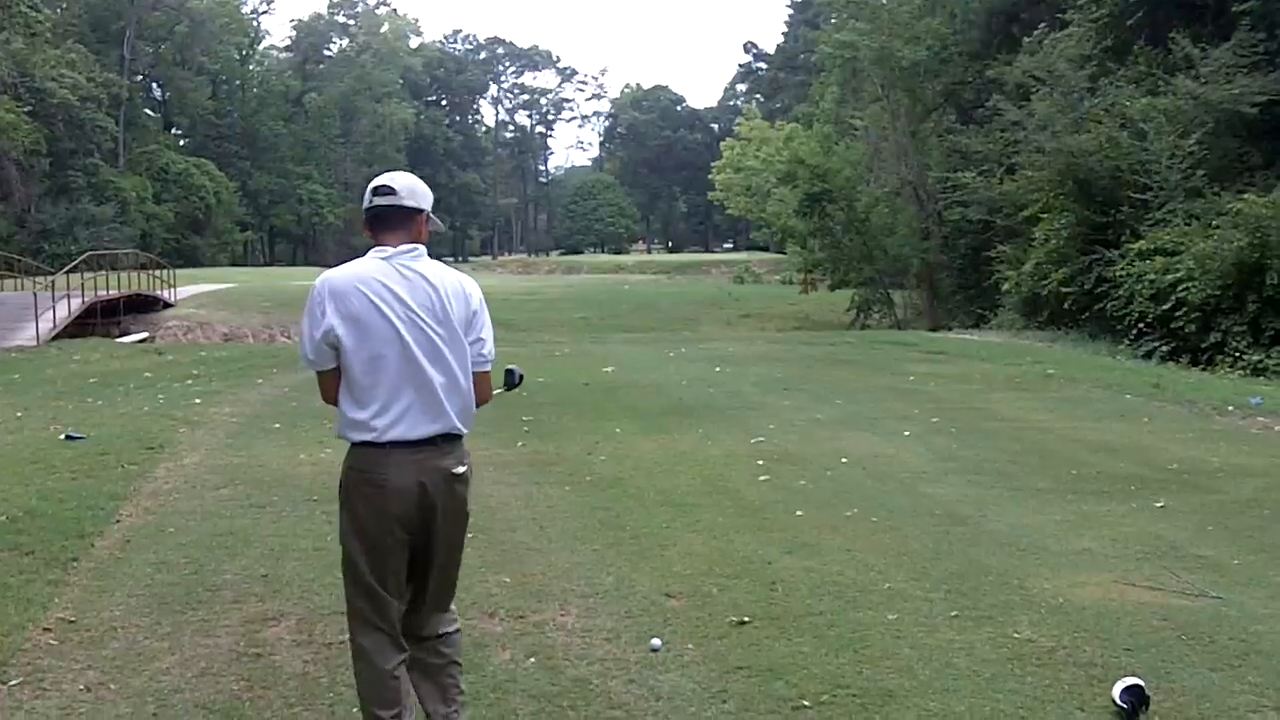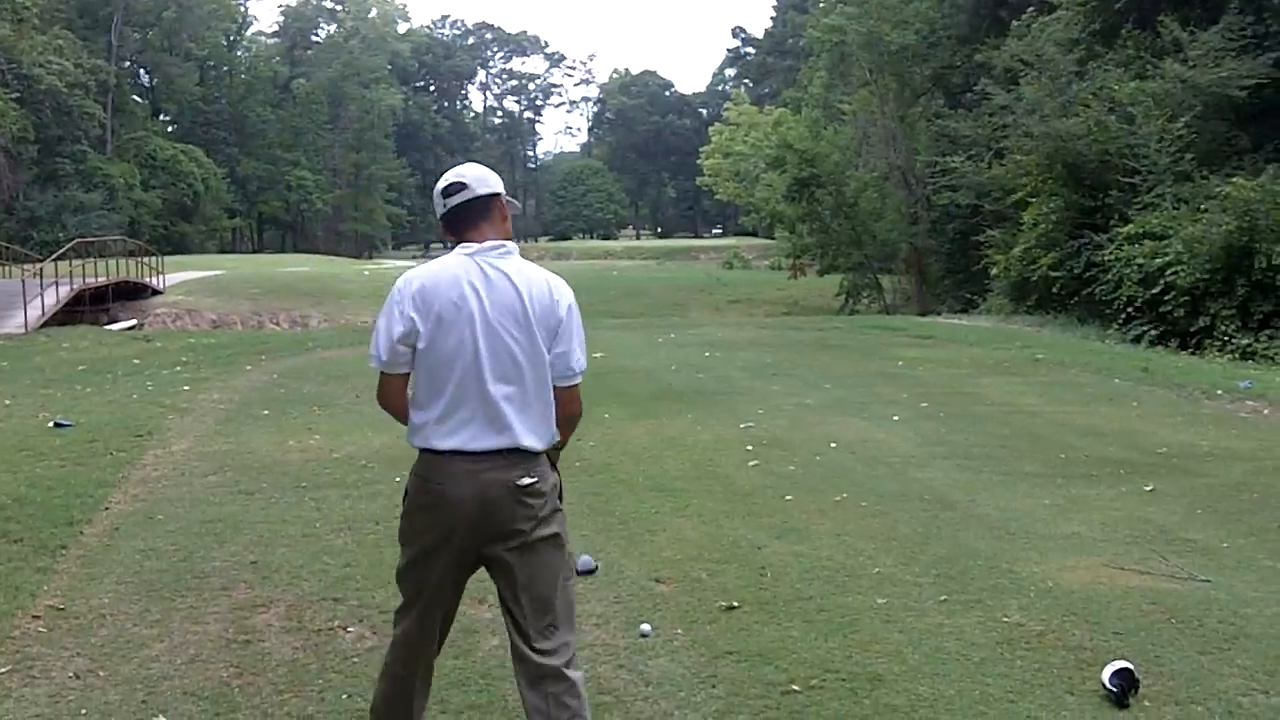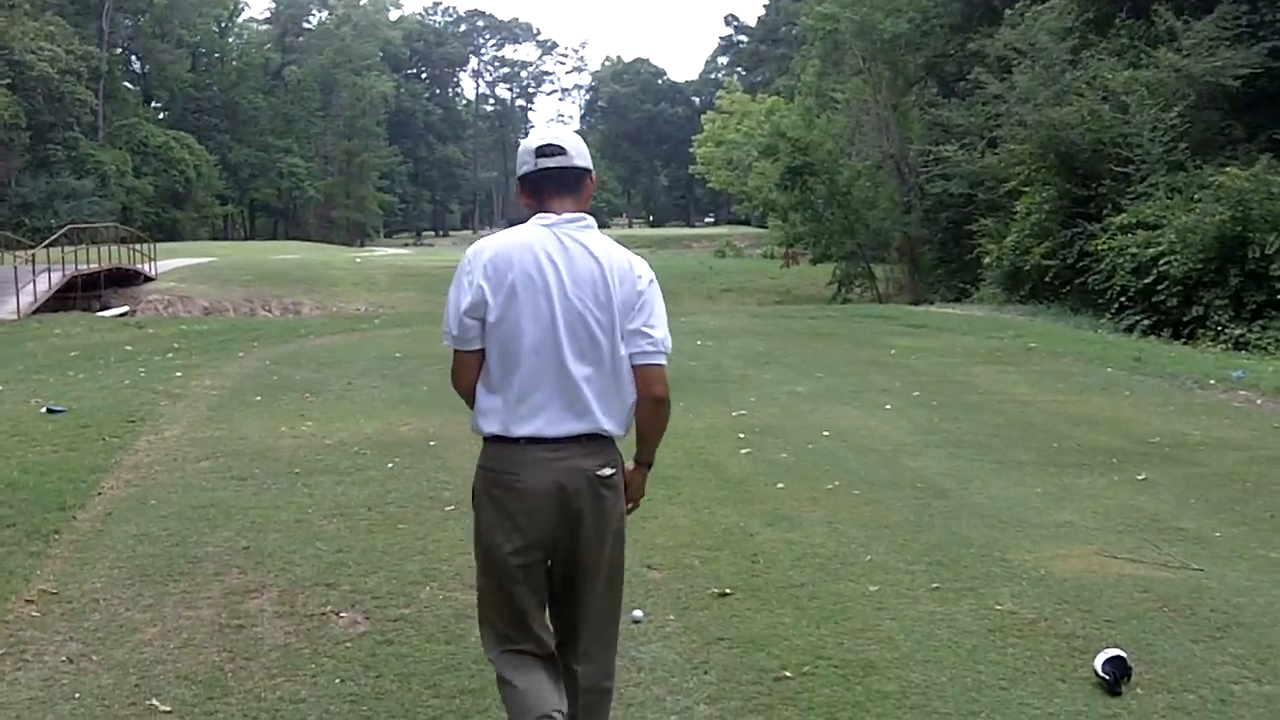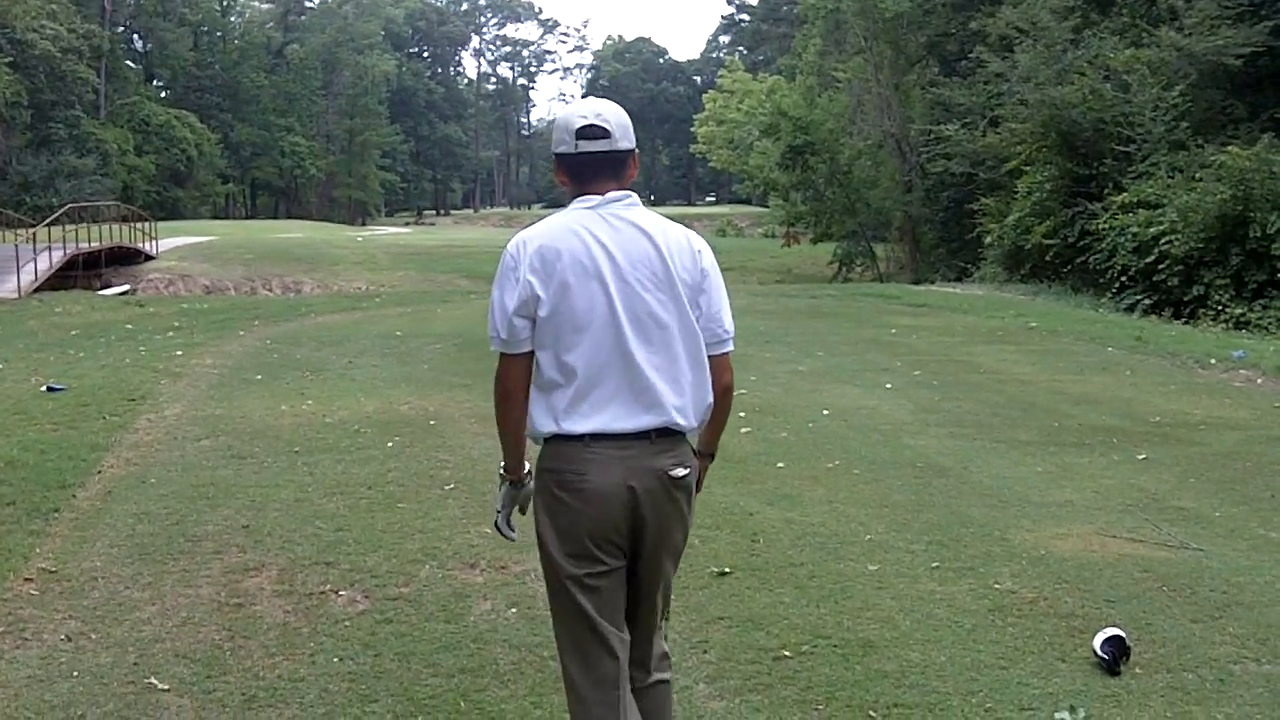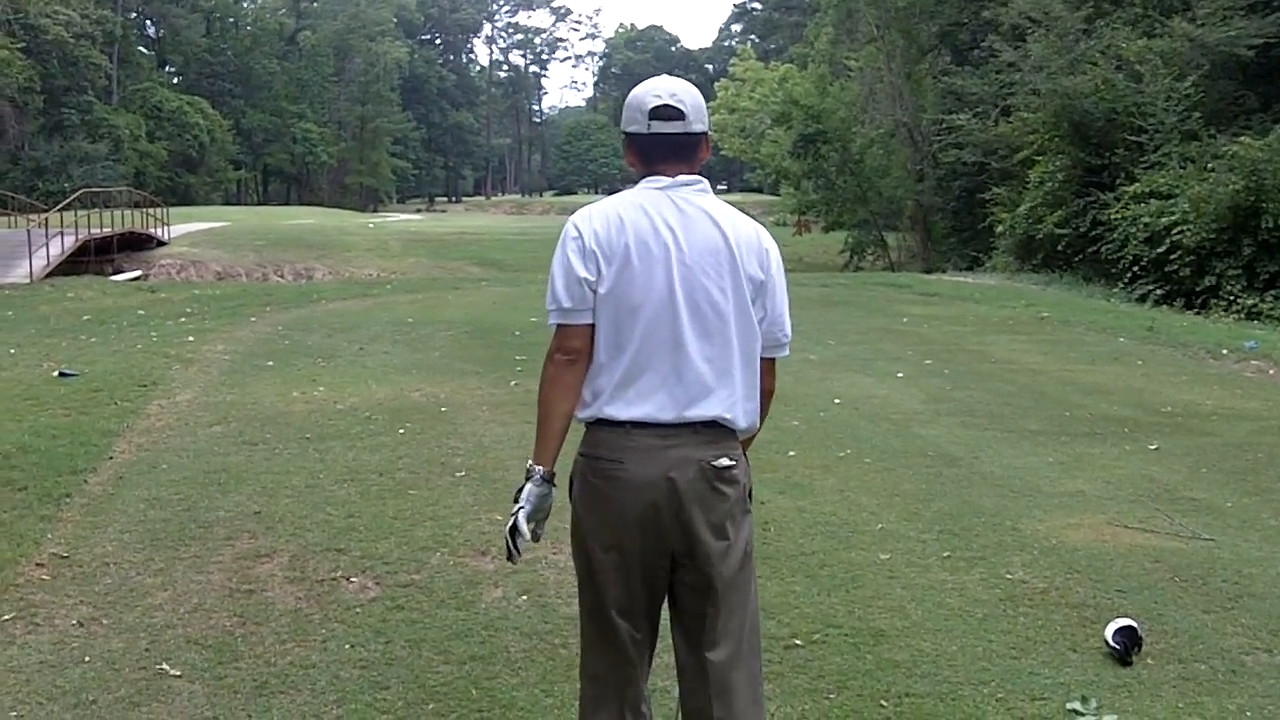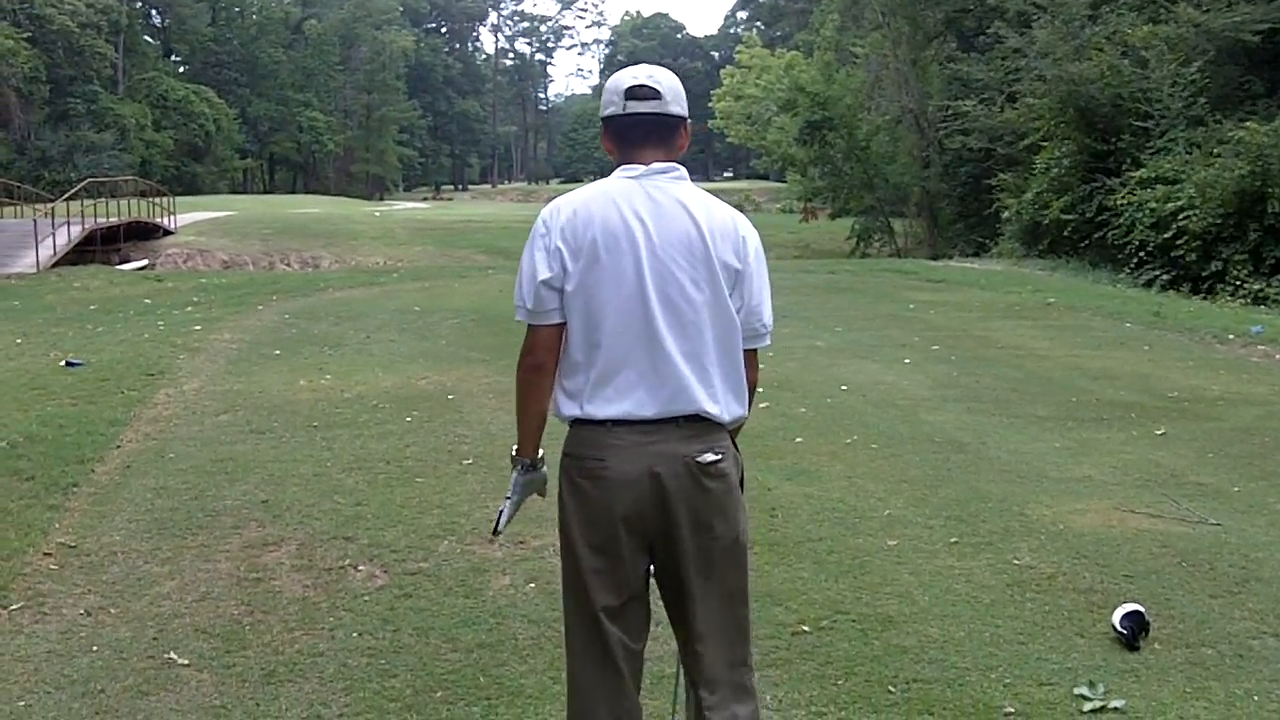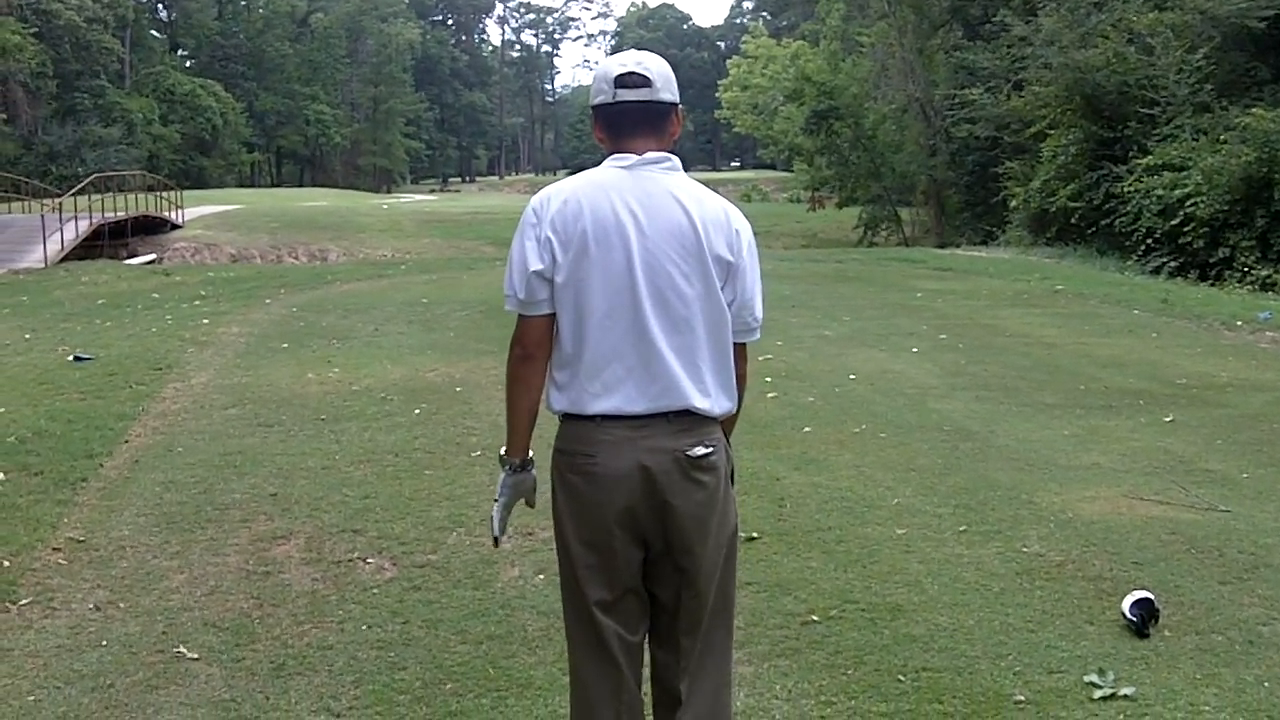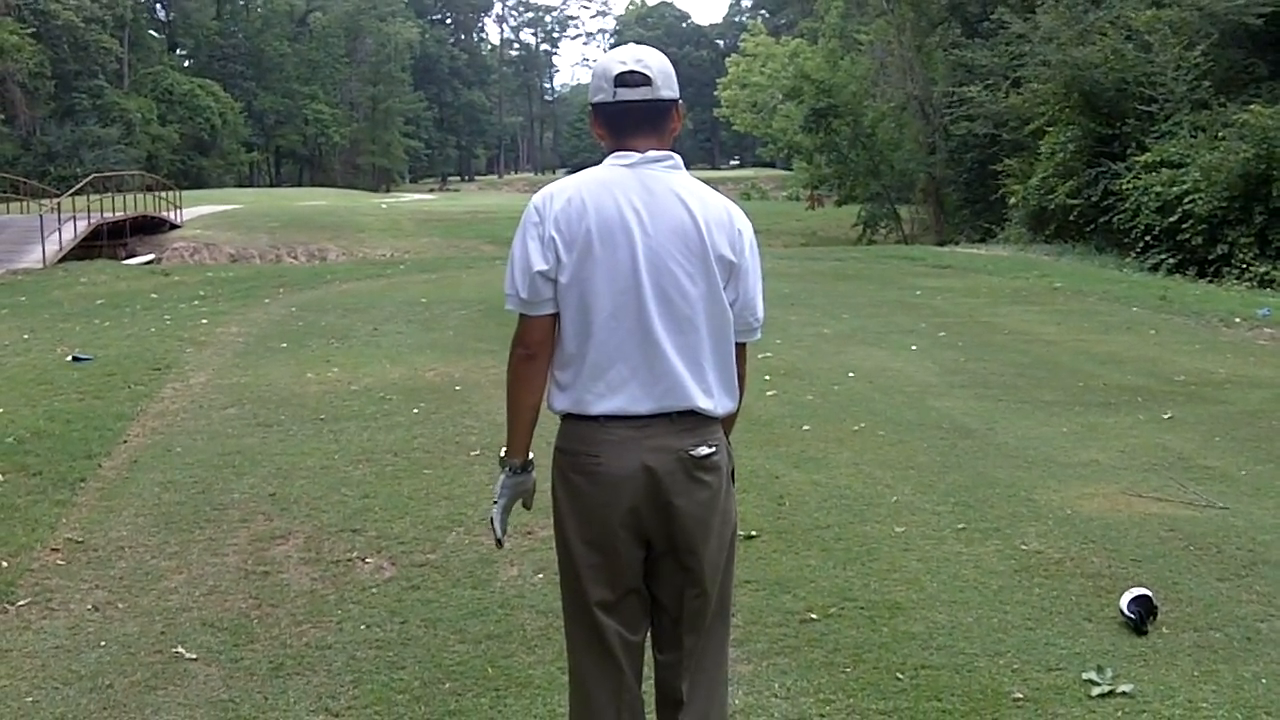
dt=0.4s
person 1, frame 1
left shoulder: (333, 287)
right shoulder: (460, 286)
left elbow: (331, 391)
right elbow: (481, 391)
left hip: (375, 470)
right hip: (447, 466)
left knee: (378, 621)
right knee: (433, 613)
person 1, frame 2
left shoulder: (416, 286)
right shoulder: (550, 289)
left elbow: (391, 397)
right elbow: (569, 405)
left hip: (441, 481)
right hip: (523, 482)
left knee: (418, 628)
right knee: (549, 645)
person 1, frame 3
left shoulder: (487, 257)
right shoulder: (628, 268)
left elbow: (465, 376)
right elbow: (654, 390)
right wrist: (642, 464)
left hip: (510, 471)
right hip: (594, 471)
left knee: (517, 643)
right knee: (589, 645)
person 1, frame 4
left shoulder: (532, 249)
right shoulder: (686, 246)
left elbow: (512, 381)
right elbow: (721, 377)
left wrist: (514, 470)
right wrist: (704, 454)
left hip: (575, 471)
right hip: (666, 464)
left knee: (598, 657)
right knee: (644, 639)
person 1, frame 5
left shoulder: (594, 226)
right shoulder: (752, 238)
left elbow: (569, 355)
right elbow: (763, 375)
left wrist: (540, 471)
left hip: (616, 460)
right hip: (712, 464)
left knee: (616, 652)
right knee: (724, 657)
person 1, frame 6
left shoulder: (565, 218)
right shoulder: (730, 225)
left elbow: (540, 356)
right elbow: (747, 364)
left wrist: (525, 456)
left hip: (600, 458)
right hip: (701, 457)
left knee: (604, 654)
right knee: (716, 649)
person 1, frame 7
left shoulder: (554, 208)
right shoulder: (721, 216)
left elbow: (531, 346)
right elbow: (736, 356)
left wrist: (516, 458)
left hip: (592, 453)
right hip: (691, 452)
left knee: (603, 646)
right knee: (694, 648)
person 1, frame 8
left shoulder: (556, 206)
right shoulder: (723, 215)
left elbow: (533, 346)
right elbow: (736, 355)
left wrist: (515, 461)
left hip: (593, 453)
right hip: (694, 452)
left knee: (604, 647)
right knee: (694, 646)
